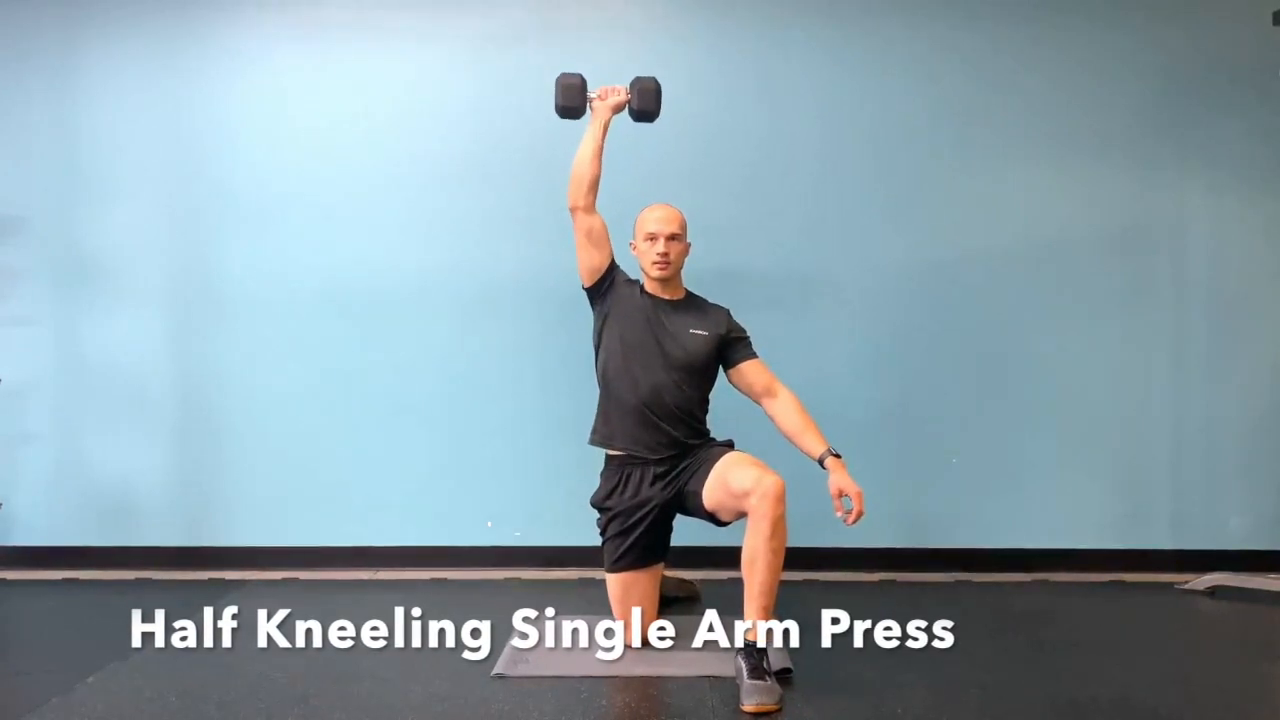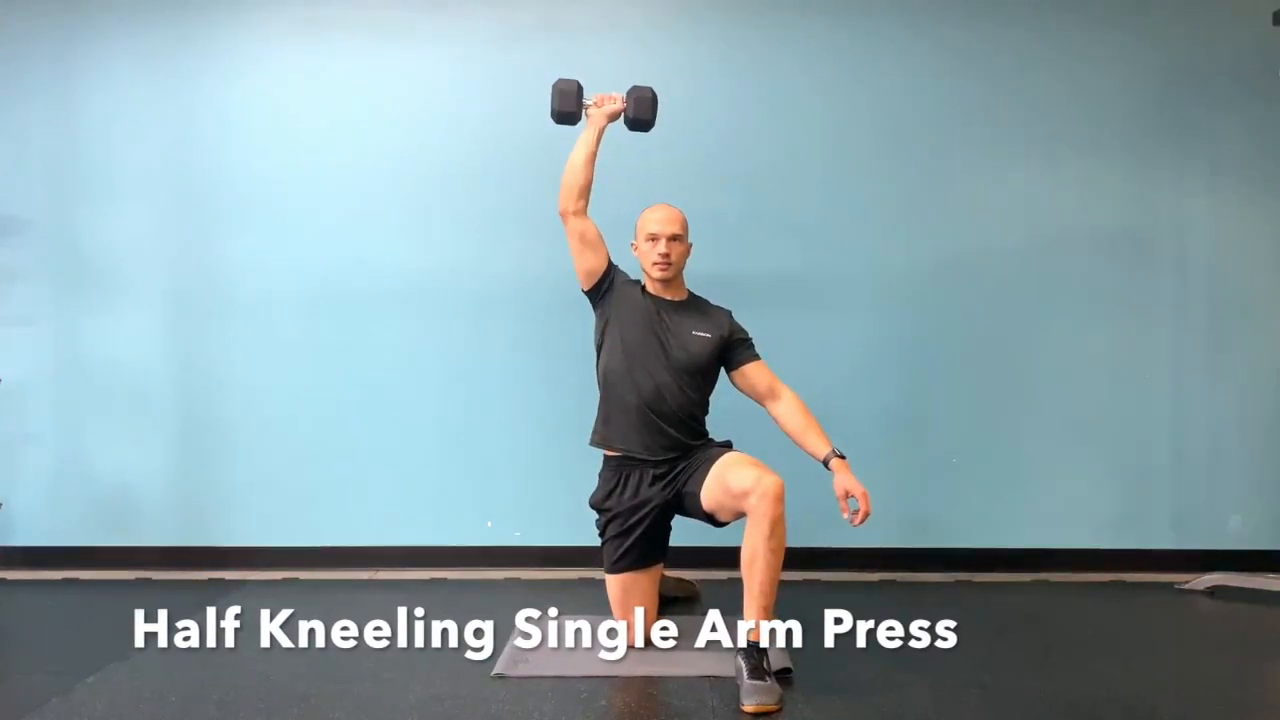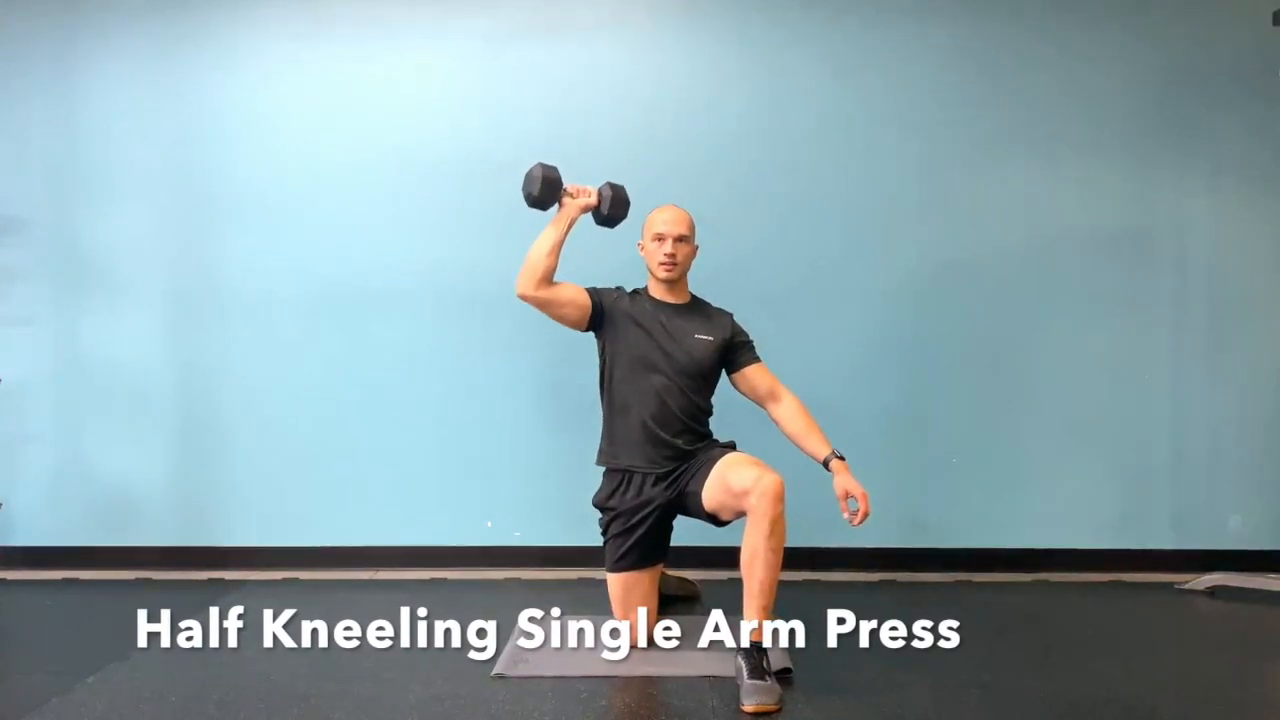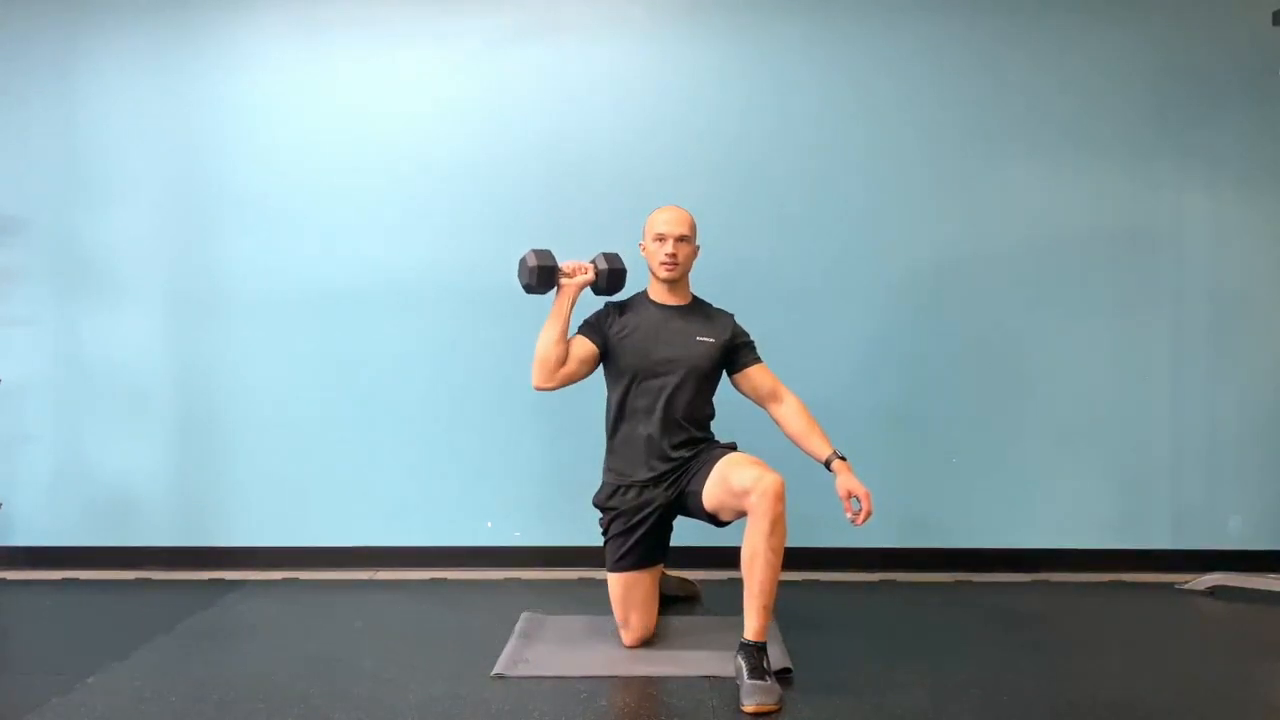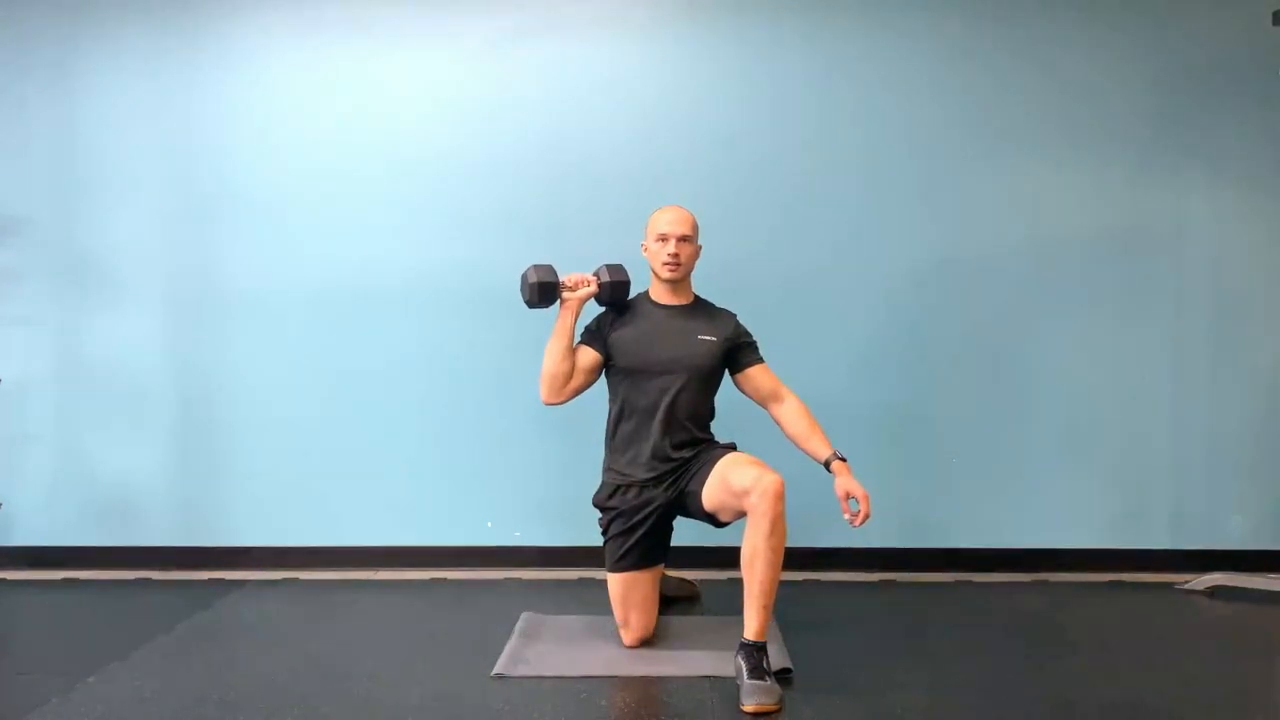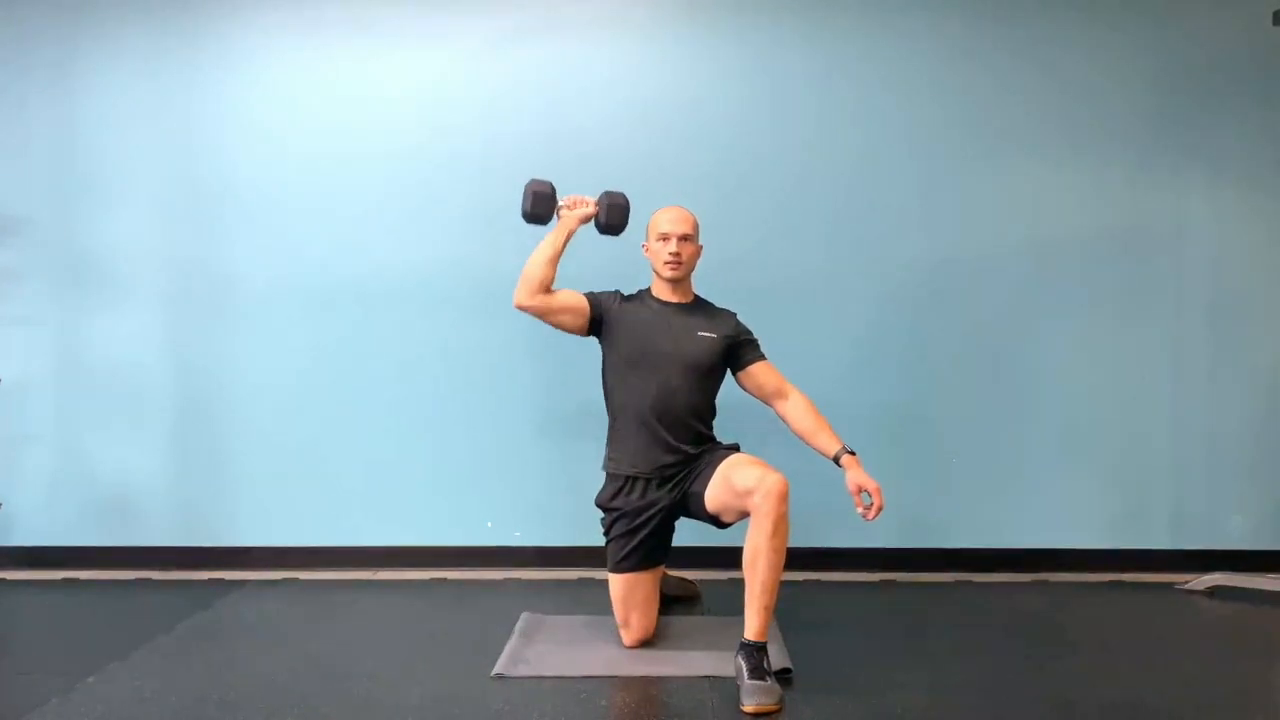
dt=0.5s
person 1, frame 1
left shoulder: (716, 321)
right shoulder: (612, 295)
left elbow: (771, 393)
right elbow: (580, 204)
left wrist: (832, 461)
right wrist: (602, 118)
left hip: (695, 462)
right hip: (628, 476)
left knee: (767, 488)
right knee: (636, 636)
left ankle: (753, 650)
right ankle: (660, 578)
person 1, frame 2
left shoulder: (718, 323)
right shoulder: (613, 296)
left elbow: (775, 396)
right elbow: (570, 209)
left wrist: (836, 461)
right wrist: (597, 124)
left hip: (693, 463)
right hip: (627, 477)
left knee: (767, 488)
right knee: (634, 635)
left ankle: (752, 651)
right ankle: (659, 581)
person 1, frame 3
left shoulder: (720, 325)
right shoulder: (613, 309)
left elbow: (775, 397)
right elbow: (532, 287)
left wrist: (834, 462)
right wrist: (569, 212)
left hip: (696, 464)
right hip: (631, 480)
left knee: (767, 486)
right knee: (634, 633)
left ankle: (752, 650)
right ankle: (656, 575)
person 1, frame 4
left shoulder: (720, 327)
right shoulder: (613, 319)
left elbow: (777, 398)
right elbow: (546, 378)
left wrist: (837, 463)
right wrist: (565, 298)
left hip: (697, 464)
right hip: (631, 481)
left knee: (767, 487)
right knee: (635, 635)
left ankle: (752, 651)
right ankle: (653, 578)
person 1, frame 5
left shoulder: (722, 326)
right shoulder: (614, 321)
left elbow: (778, 399)
right elbow: (553, 392)
left wrist: (837, 464)
right wrist: (569, 311)
left hip: (697, 465)
right hip: (631, 482)
left knee: (766, 487)
right knee: (634, 635)
left ankle: (752, 651)
right ankle: (652, 578)
person 1, frame 6
left shoulder: (724, 325)
right shoulder: (615, 312)
left elbow: (784, 396)
right elbow: (529, 297)
left wrist: (846, 458)
right wrist: (567, 223)
left hip: (699, 466)
right hip: (633, 482)
left knee: (771, 487)
right knee: (634, 633)
left ankle: (753, 652)
right ankle: (657, 578)
